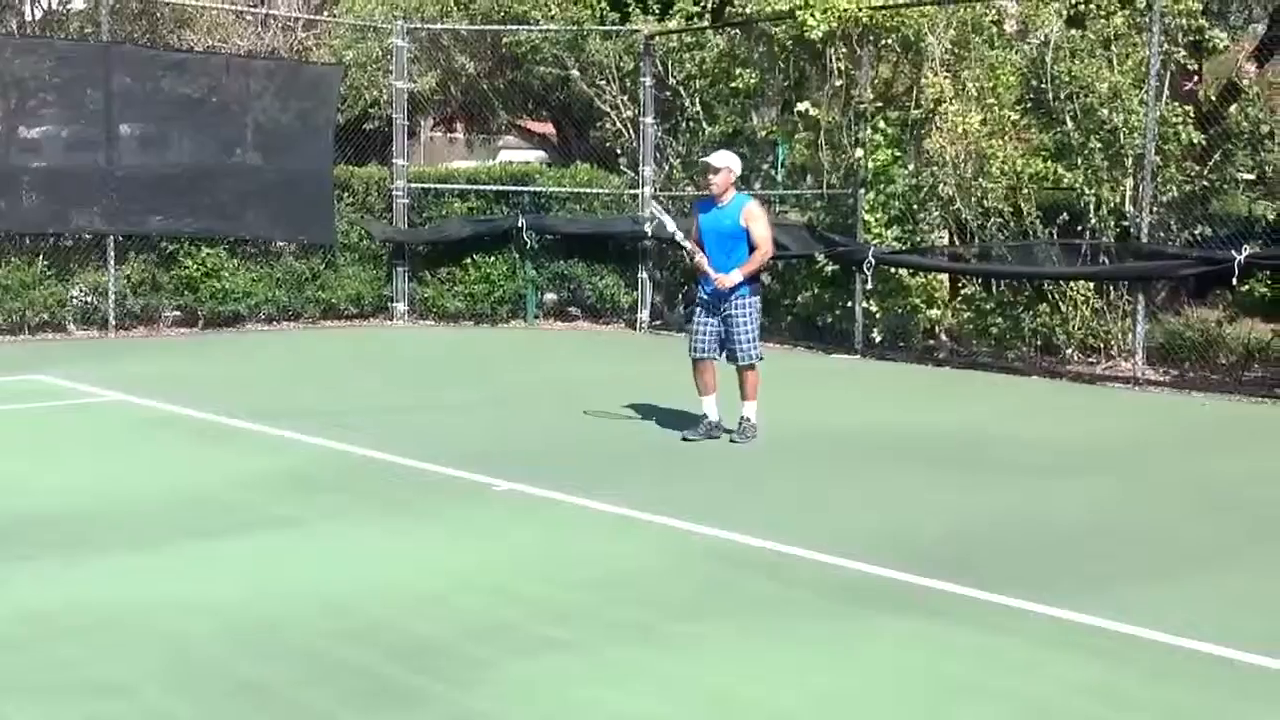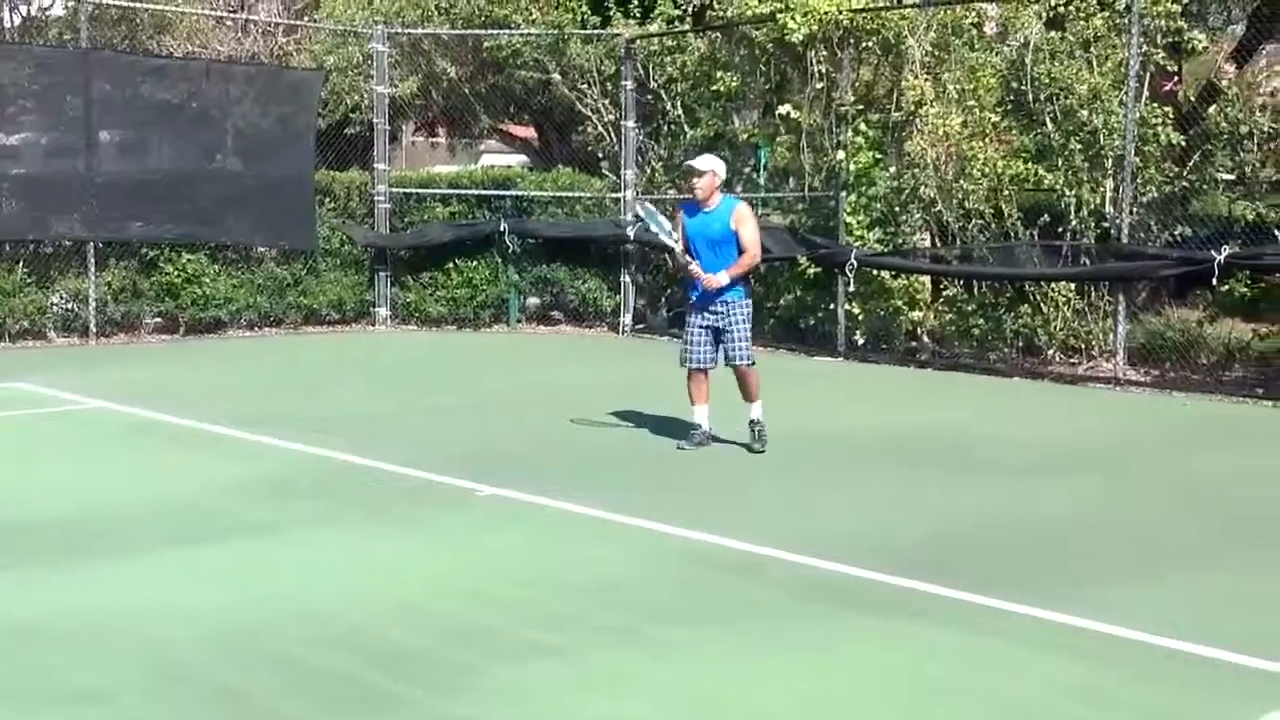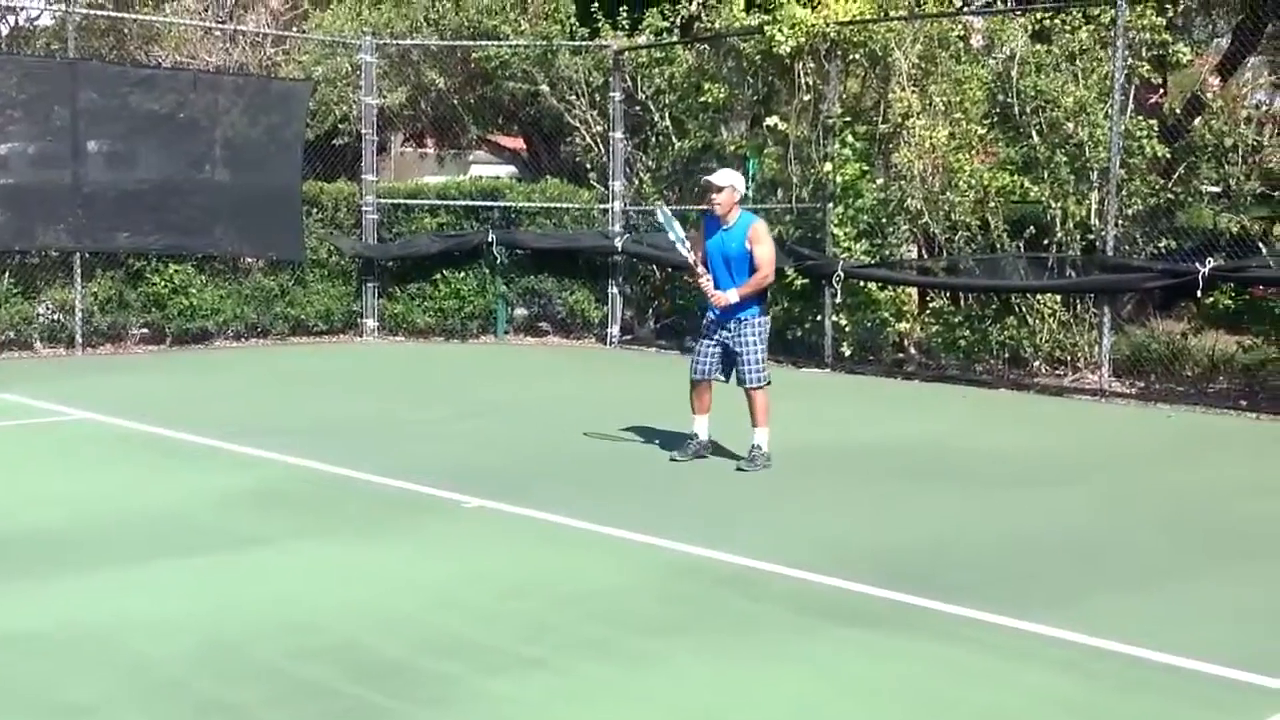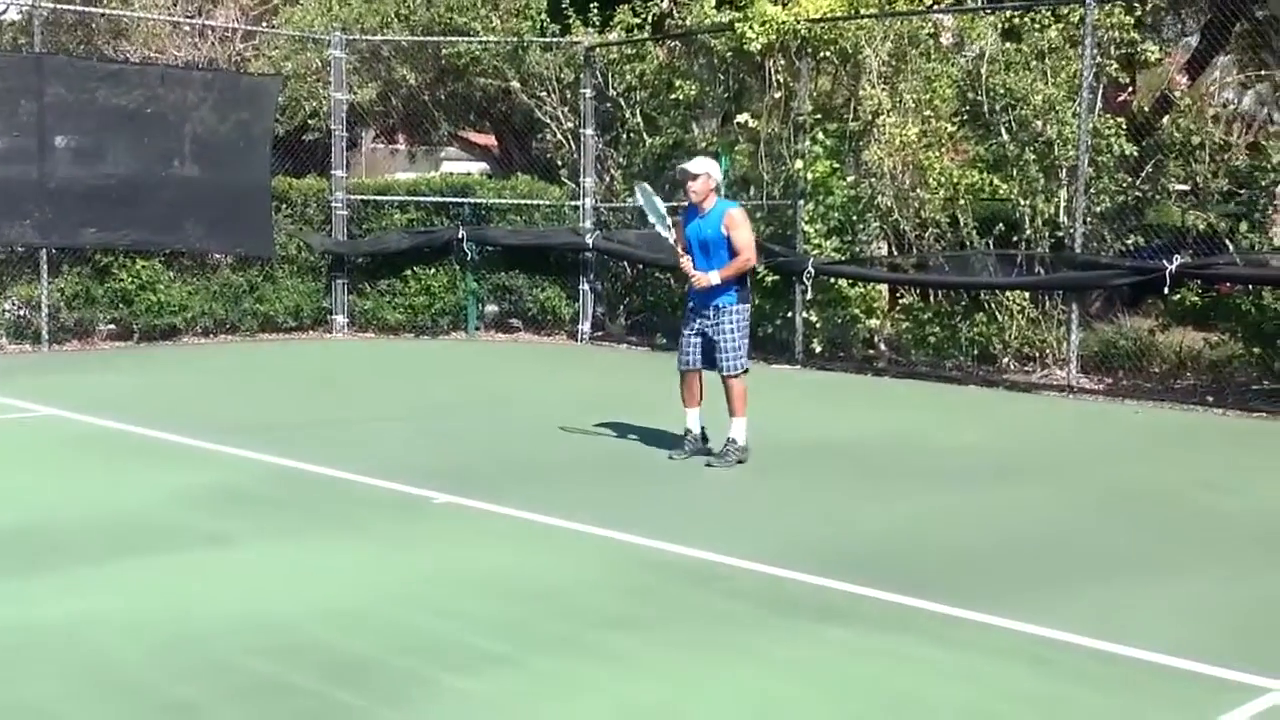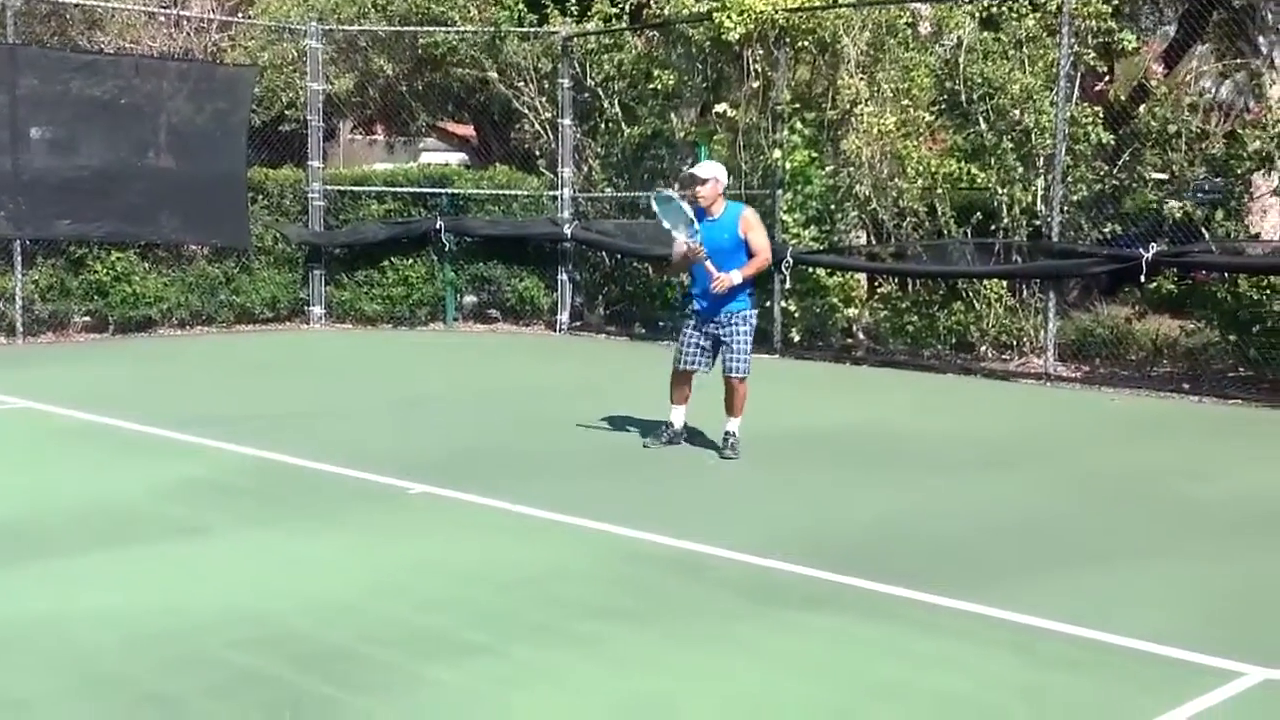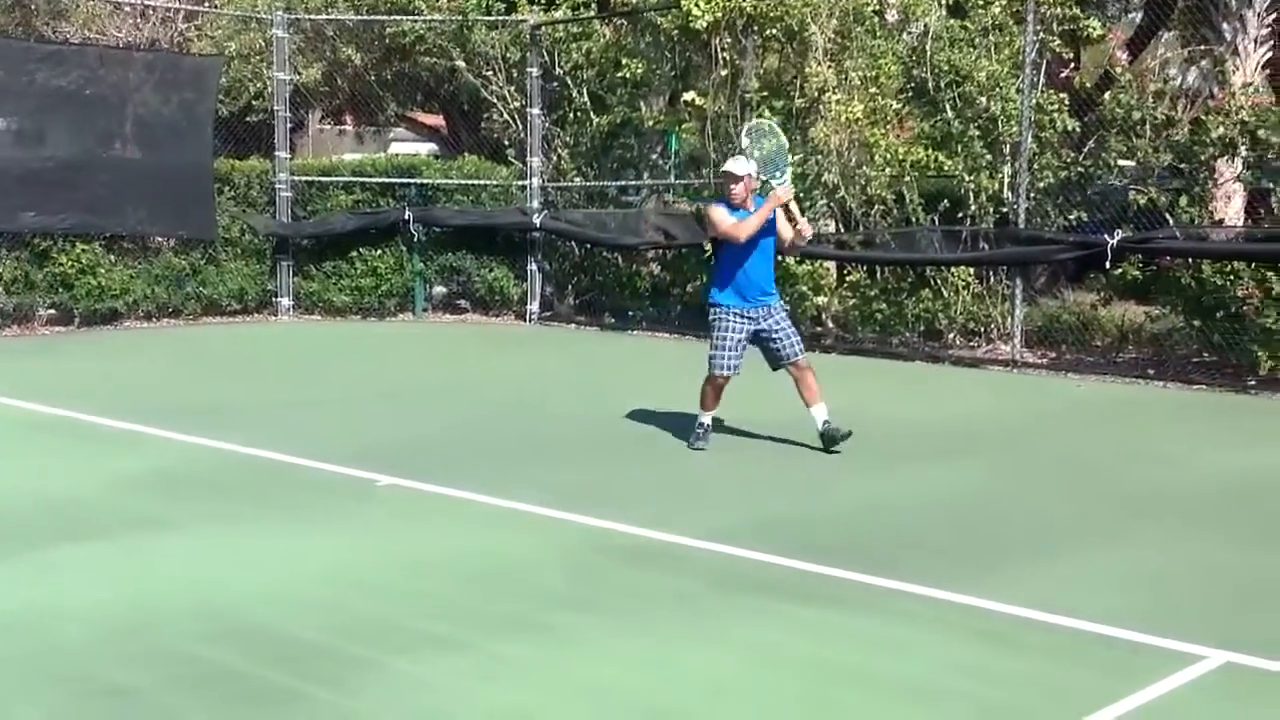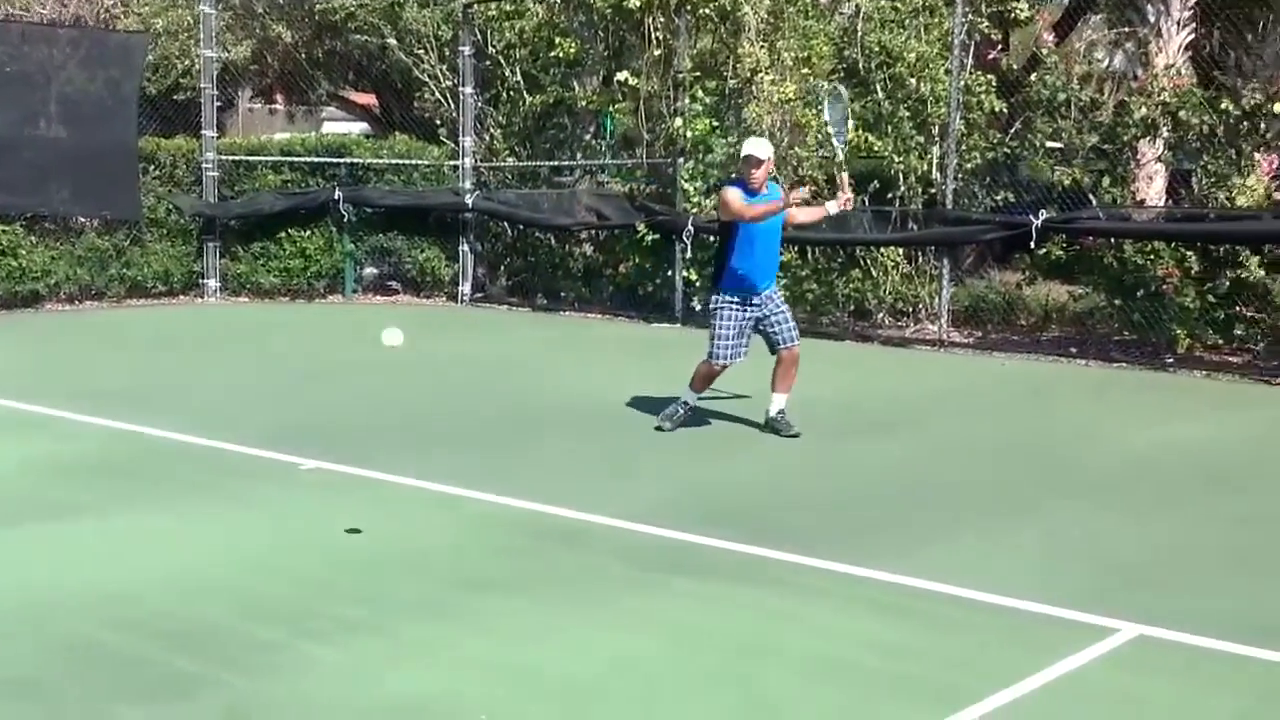
dt=0.4s
person 1, frame 1
left shoulder: (749, 208)
right shoulder: (702, 207)
left elbow: (764, 251)
right elbow: (695, 243)
left wrist: (735, 276)
right wrist: (698, 257)
left hip: (742, 295)
right hip: (707, 293)
left knee: (745, 360)
right knee: (700, 356)
left ankle: (748, 421)
right ankle: (711, 420)
person 1, frame 2
left shoulder: (737, 210)
right shoulder: (685, 212)
left elbow: (753, 254)
left wrist: (723, 277)
right wrist: (686, 263)
left hip: (734, 299)
right hip: (699, 301)
left knee: (741, 363)
right knee: (696, 366)
left ankle: (756, 420)
right ankle: (701, 428)
person 1, frame 3
left shoulder: (755, 227)
right shoulder: (707, 225)
left elbow: (766, 274)
right elbow: (698, 263)
left wrist: (732, 295)
right wrist: (702, 277)
left hip: (749, 317)
right hip: (716, 316)
left knee: (753, 383)
right knee: (700, 377)
left ankle: (761, 448)
right ankle: (700, 439)
person 1, frame 4
left shoulder: (731, 213)
right shoulder: (687, 214)
left elbow: (748, 258)
left wrist: (714, 276)
right wrist: (683, 261)
left hip: (729, 305)
right hip: (698, 303)
left knee: (731, 372)
right knee: (688, 369)
left ankle: (737, 442)
right ankle: (694, 435)
person 1, frame 5
left shoulder: (744, 215)
right shoulder: (690, 217)
left elbow: (764, 257)
right elbow: (678, 264)
left wrist: (736, 275)
right wrist: (688, 257)
left hip: (738, 310)
right hip: (701, 309)
left knee: (735, 376)
right knee: (682, 369)
left ankle: (731, 433)
right ankle: (675, 427)
person 1, frame 6
left shoulder: (773, 207)
right shoulder: (717, 211)
left elbow: (789, 242)
right elbow: (739, 234)
left wrist: (801, 235)
right wrist: (770, 205)
left hip: (768, 306)
right hip: (729, 308)
left knee: (799, 364)
right knee: (719, 374)
left ankle: (824, 426)
right ankle: (703, 425)
person 1, frame 7
left shoulder: (776, 191)
right shoulder: (730, 193)
left elbow: (794, 216)
right elbow: (747, 214)
left wrist: (833, 206)
right wrist: (783, 202)
left hip: (767, 293)
right hip: (731, 295)
left knee: (790, 352)
right knee: (718, 362)
left ankle: (775, 413)
right ankle: (686, 404)
